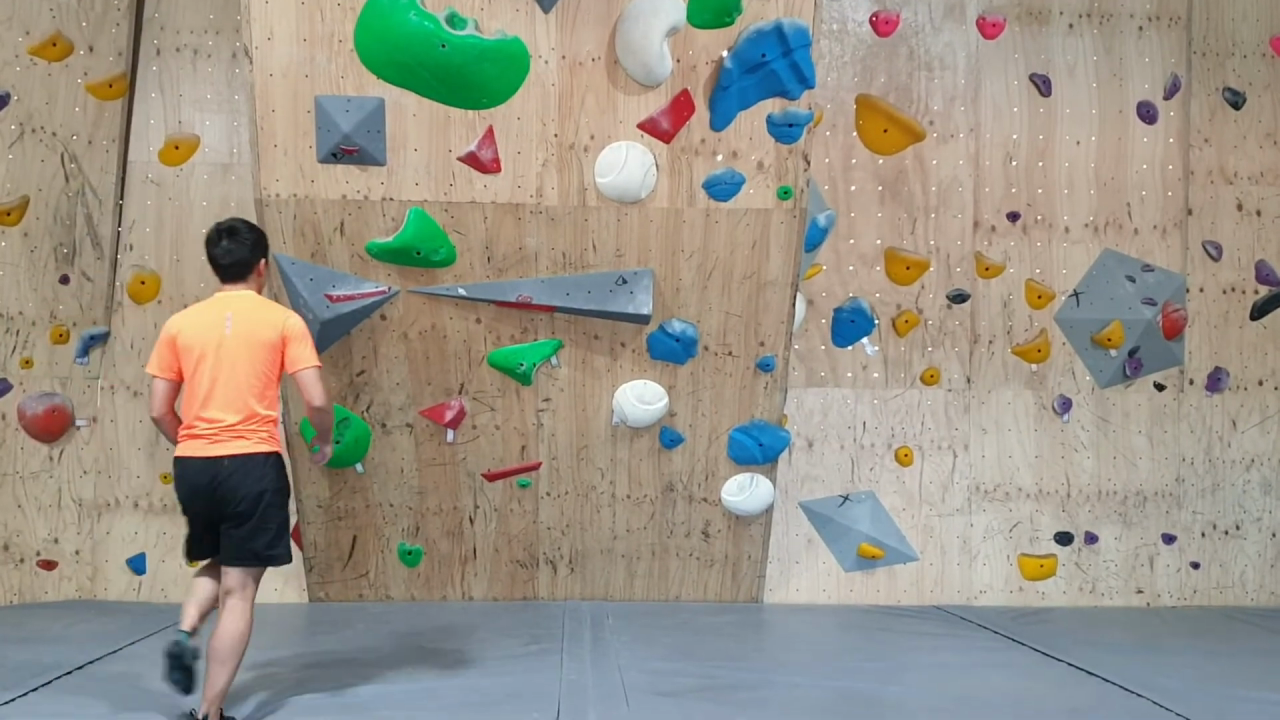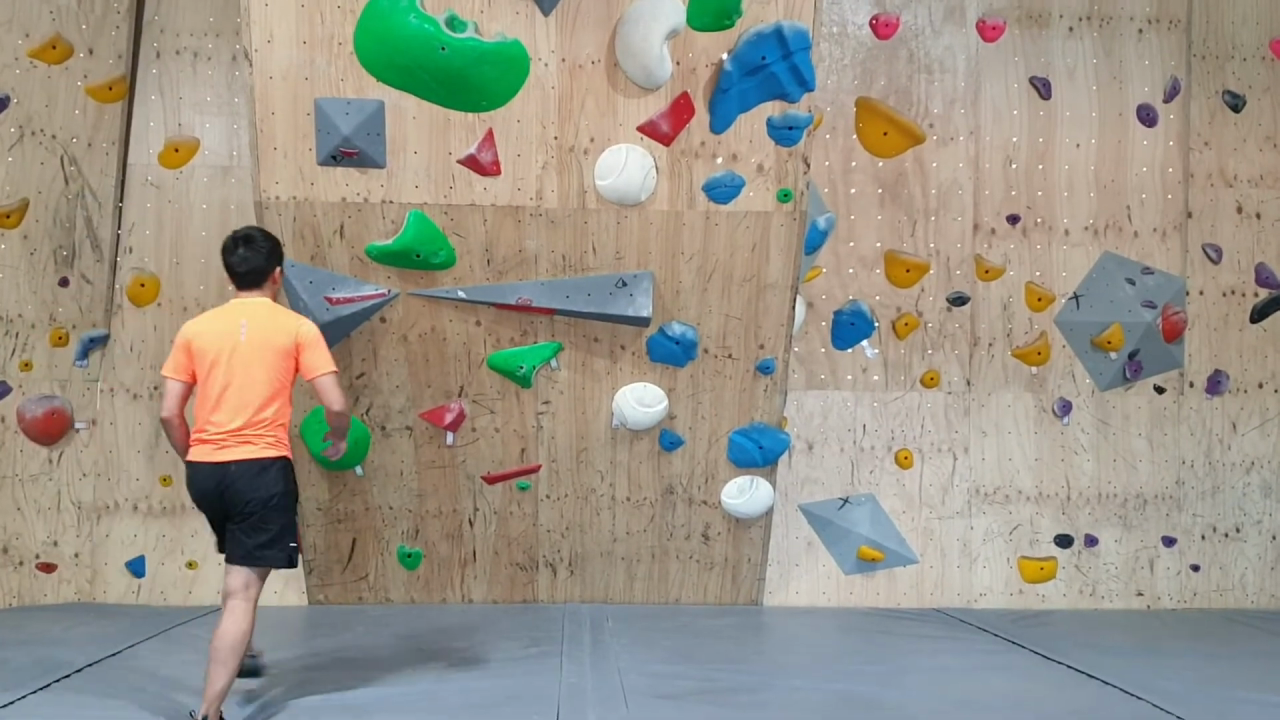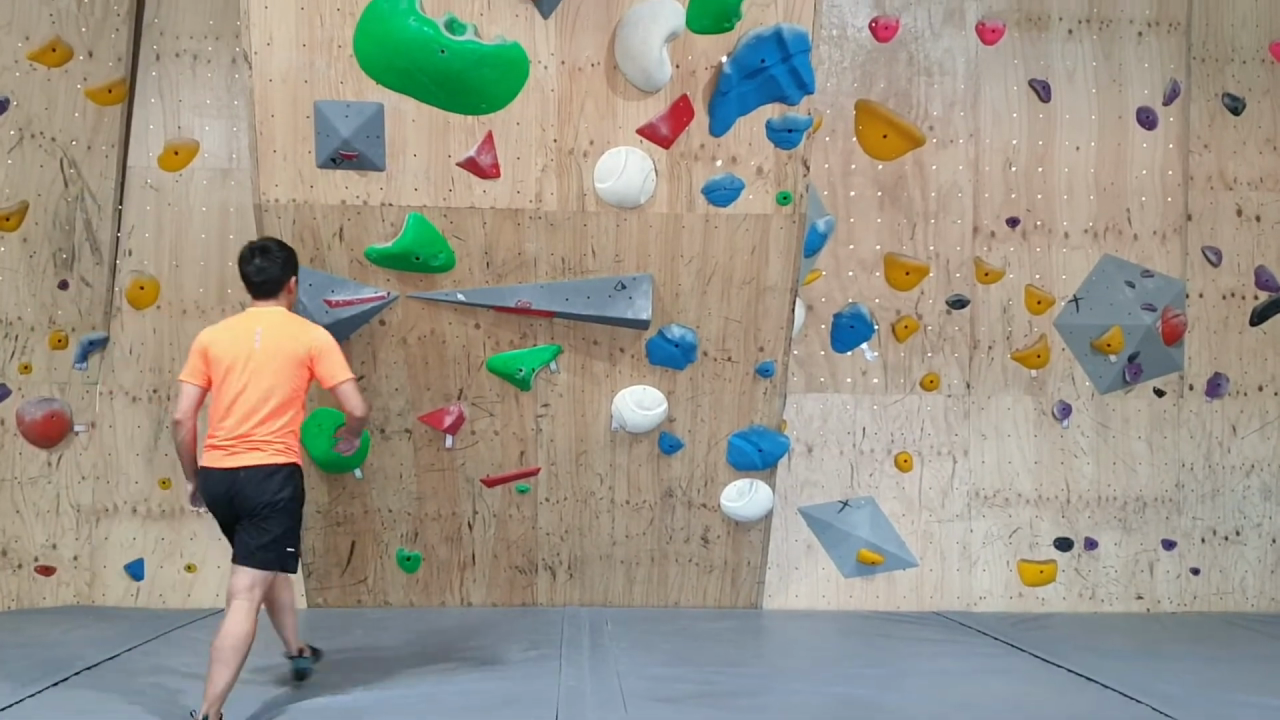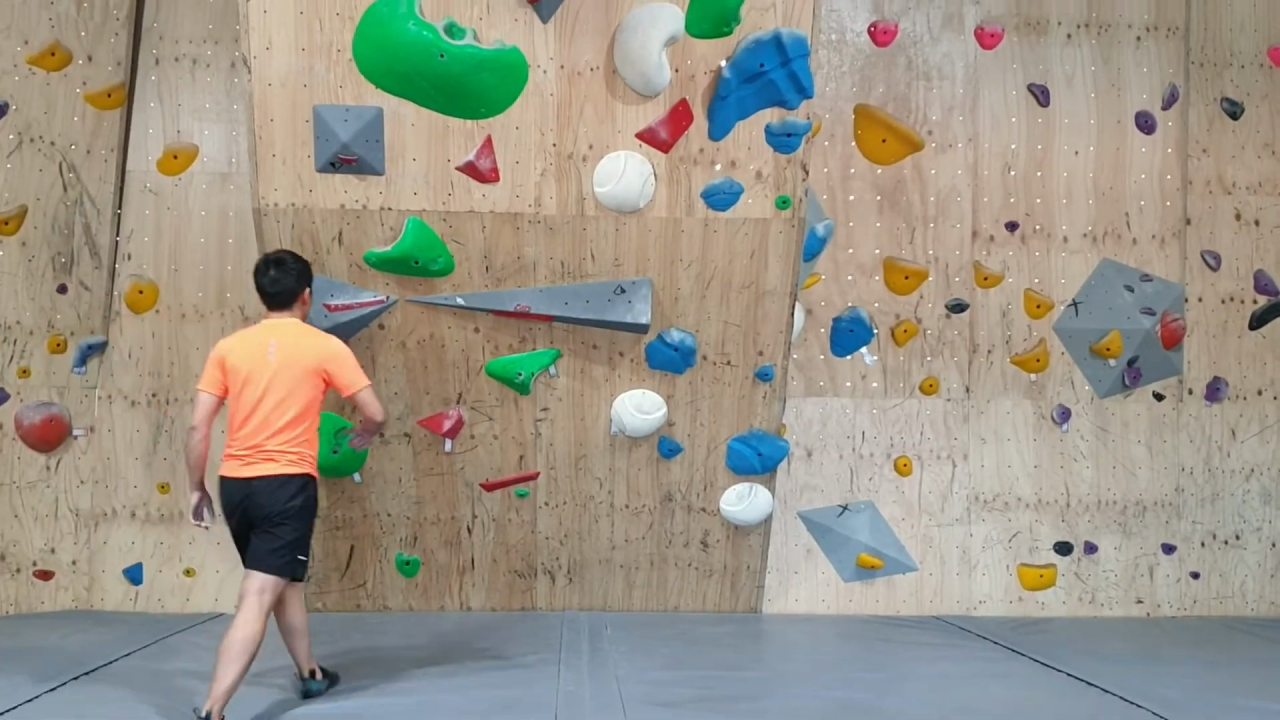
dt=0.1s
person 1, frame 1
left shoulder: (179, 323)
right shoulder: (283, 321)
left elbow: (159, 411)
right elbow: (317, 402)
right wrist: (325, 441)
left hip: (192, 467)
right hip: (253, 466)
left knee: (219, 568)
right knee: (239, 593)
left ankle: (184, 635)
person 1, frame 2
left shoulder: (195, 329)
right shoulder: (297, 327)
left elbow: (168, 414)
right elbow: (337, 405)
right wrist: (338, 437)
left hip: (205, 470)
right hip: (263, 469)
left knee: (247, 563)
right knee: (239, 594)
left ankle: (240, 651)
person 1, frame 3
left shoulder: (211, 336)
right shoulder: (312, 336)
left elbow: (181, 417)
right elbow: (357, 410)
left wrist: (192, 477)
right wrist: (351, 436)
left hip: (216, 475)
right hip: (272, 475)
left knee: (267, 566)
right knee: (243, 596)
left ankle: (298, 653)
person 1, frame 4
left shoulder: (227, 347)
right shoulder: (326, 347)
left elbow: (199, 426)
right elbow: (376, 414)
left wrist: (196, 488)
right wrist: (366, 433)
left hip: (235, 483)
right hip: (288, 485)
left knee: (283, 581)
right knee: (255, 604)
left ankle: (309, 673)
